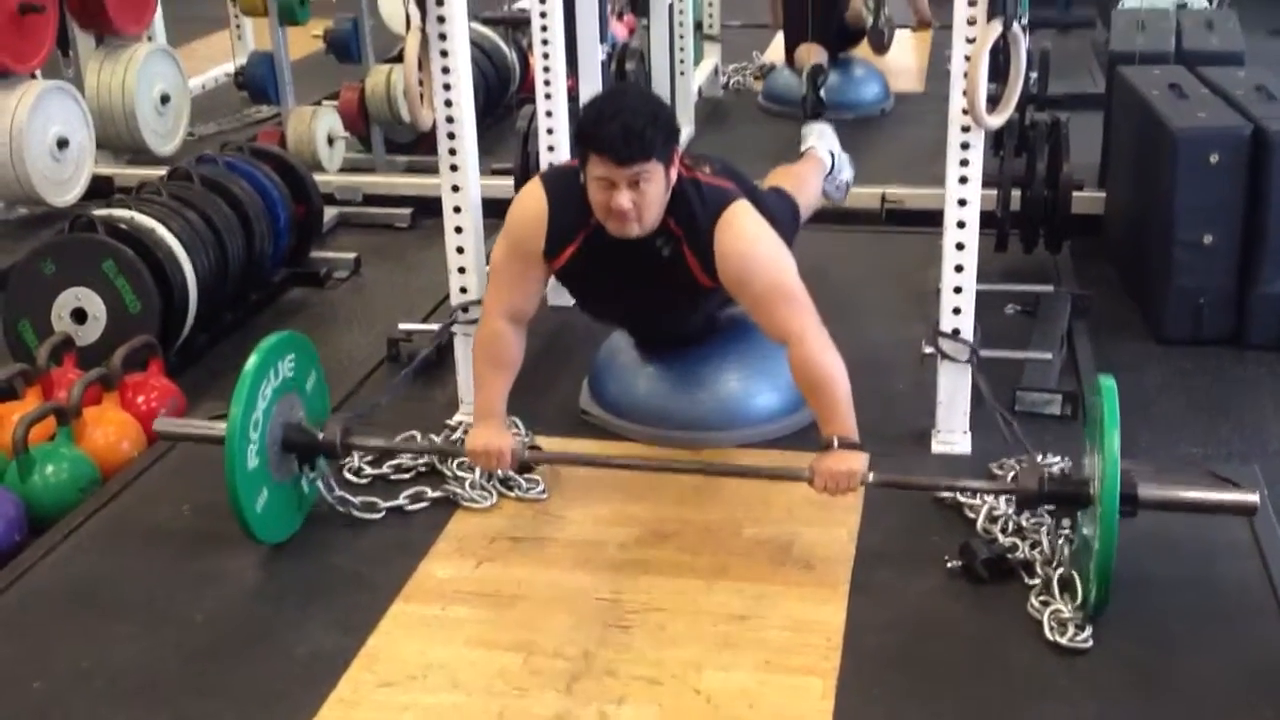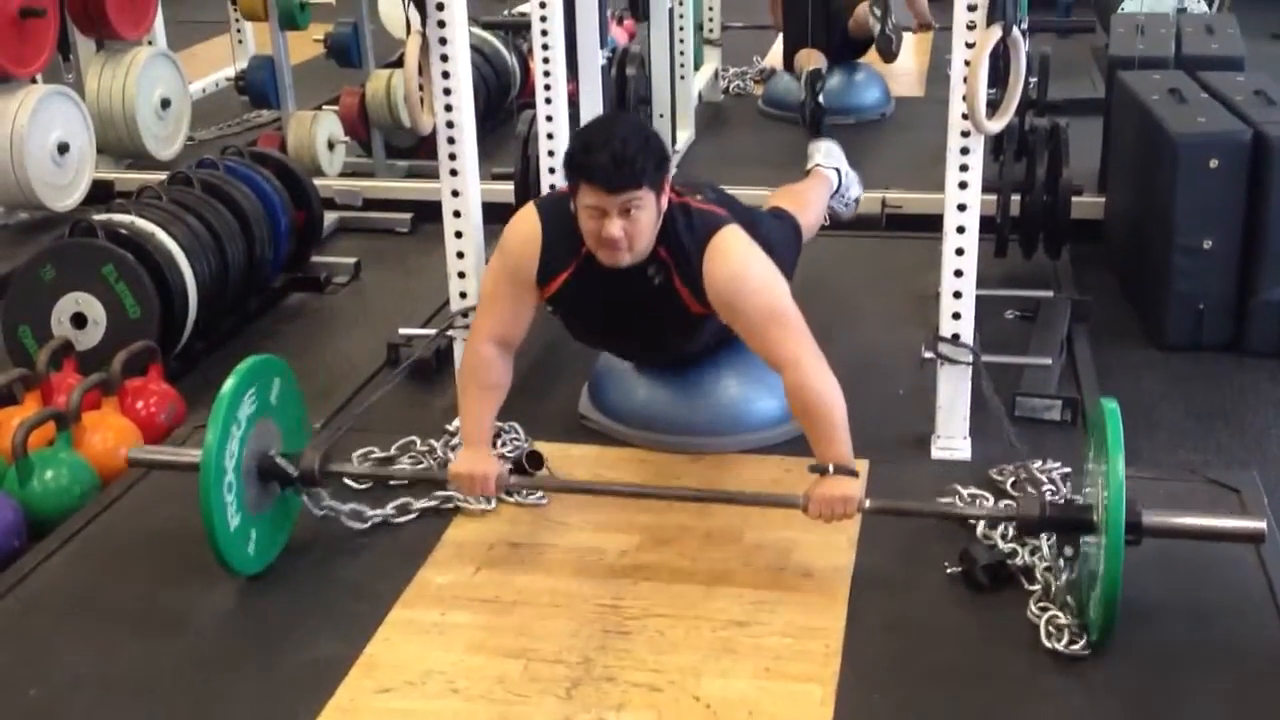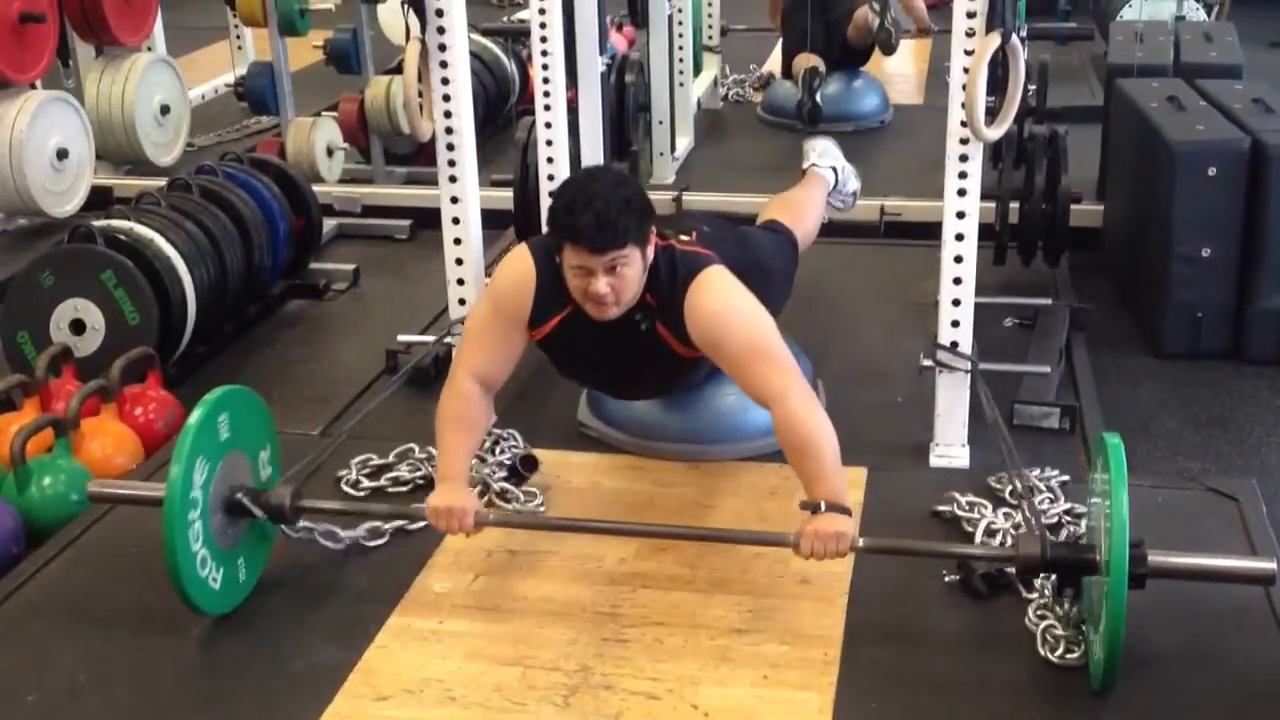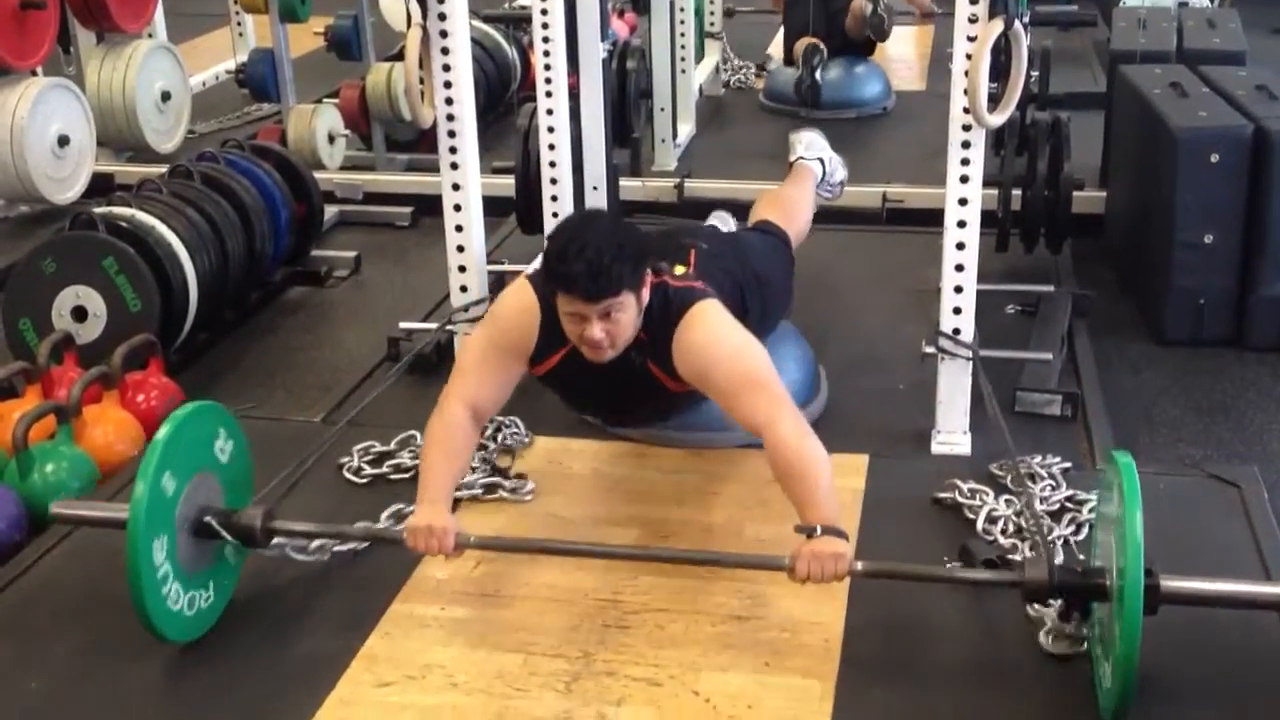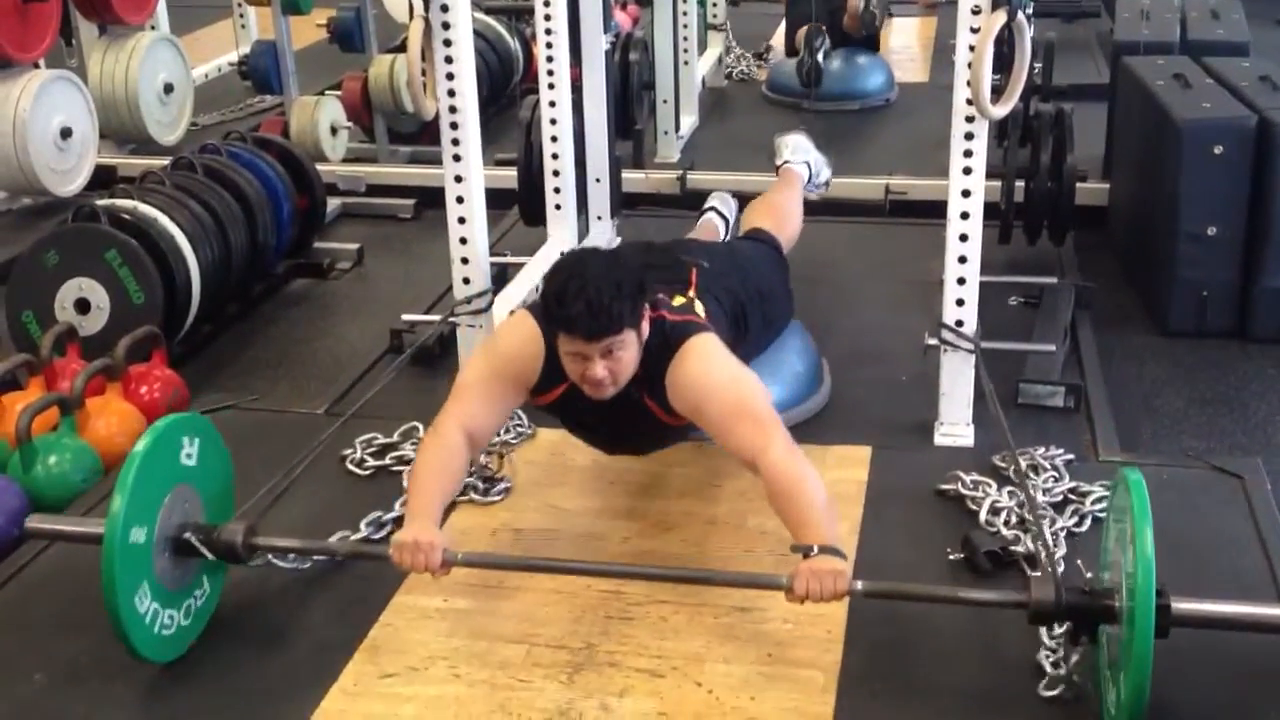
dt=0.3s
person 1, frame 1
left shoulder: (728, 225)
right shoulder: (541, 208)
left elbow: (802, 335)
right elbow: (504, 318)
left wrist: (842, 444)
right wrist: (489, 421)
left knee: (780, 209)
left ankle: (820, 156)
person 1, frame 2
left shoulder: (721, 251)
right shoulder: (535, 235)
left elbow: (799, 359)
right elbow: (490, 343)
left wrist: (837, 470)
right wrist: (474, 446)
left knee: (780, 227)
left ankle: (828, 175)
person 1, frame 3
left shoulder: (707, 293)
right shoulder: (526, 276)
left elbow: (788, 397)
right elbow: (471, 381)
left wrist: (830, 508)
right wrist: (452, 483)
left hip: (733, 263)
left knee: (775, 239)
left ankle: (823, 171)
person 1, frame 4
left shoulder: (695, 326)
right shoulder: (526, 310)
left elbow: (781, 424)
right elbow: (461, 407)
left wrist: (824, 532)
right wrist: (432, 506)
left hip: (730, 272)
left knee: (768, 238)
left ankle: (809, 162)
right ankle: (713, 233)
person 1, frame 5
left shoulder: (691, 359)
right shoulder: (528, 340)
left elbow: (774, 452)
right elbow: (456, 429)
left wrist: (821, 551)
right wrist: (421, 523)
left hip: (732, 288)
right hip: (641, 267)
left knee: (760, 247)
left ankle: (795, 165)
right ankle: (714, 219)
